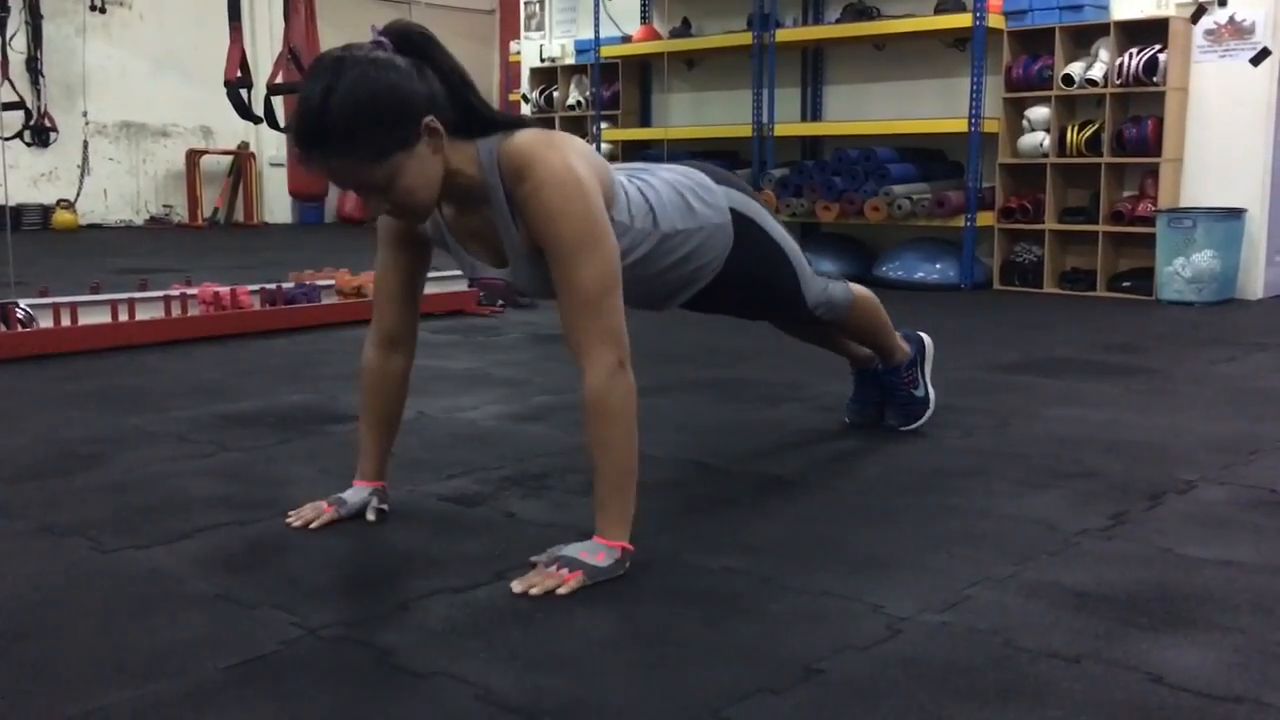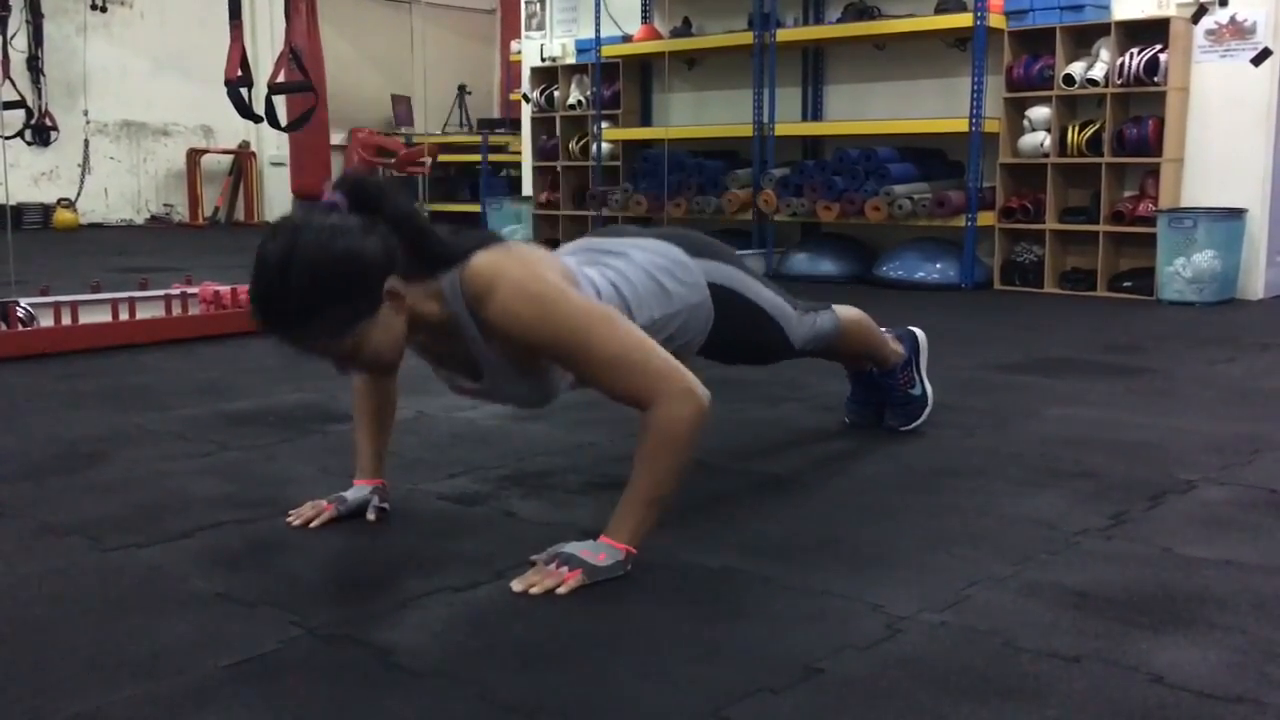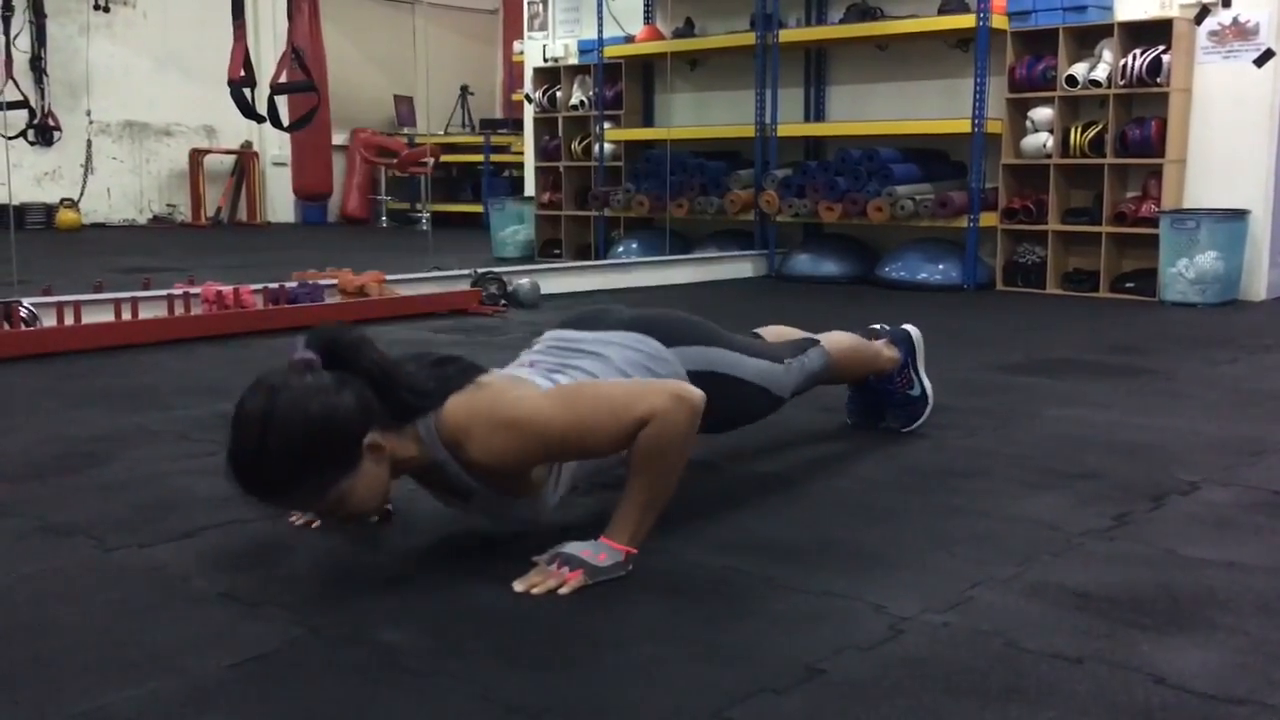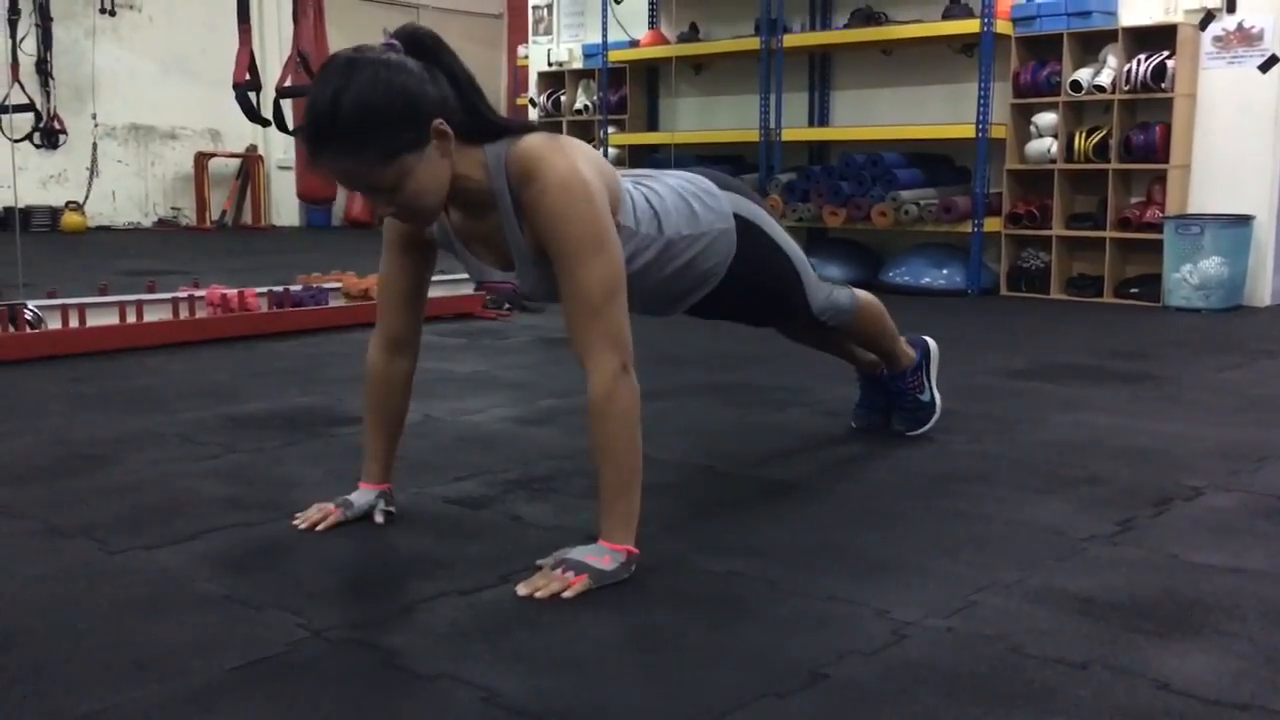
dt=0.5s
person 1, frame 1
left shoulder: (545, 173)
right shoulder: (413, 193)
left elbow: (606, 364)
right elbow: (389, 344)
left wrist: (611, 544)
right wrist: (367, 485)
left hip: (712, 225)
right hip: (655, 252)
left knee: (812, 306)
right knee: (792, 322)
left ankle: (903, 357)
right ankle: (869, 371)
person 1, frame 2
left shoulder: (508, 297)
right shoulder: (389, 289)
left elbow: (683, 399)
right elbow: (380, 373)
left wrist: (615, 543)
right wrist: (368, 479)
left hip: (686, 285)
right hip: (607, 265)
left knee: (801, 334)
right knee: (792, 339)
left ankle: (896, 354)
right ankle: (871, 380)
person 1, frame 3
left shoulder: (481, 433)
right shoulder: (370, 396)
left elbow: (680, 404)
left wrist: (617, 545)
right wrist: (360, 499)
left hip: (666, 364)
right hip: (583, 348)
left knee: (788, 373)
right knee: (762, 349)
left ankle: (890, 352)
right ankle: (874, 348)
person 1, frame 4
left shoulder: (551, 177)
right shoulder: (419, 192)
left elbow: (609, 365)
right elbow: (393, 344)
left wrist: (615, 545)
right wrist: (372, 485)
left hip: (717, 232)
right hip: (656, 264)
left knee: (817, 310)
right knee: (794, 327)
left ankle: (907, 362)
right ankle: (874, 374)
